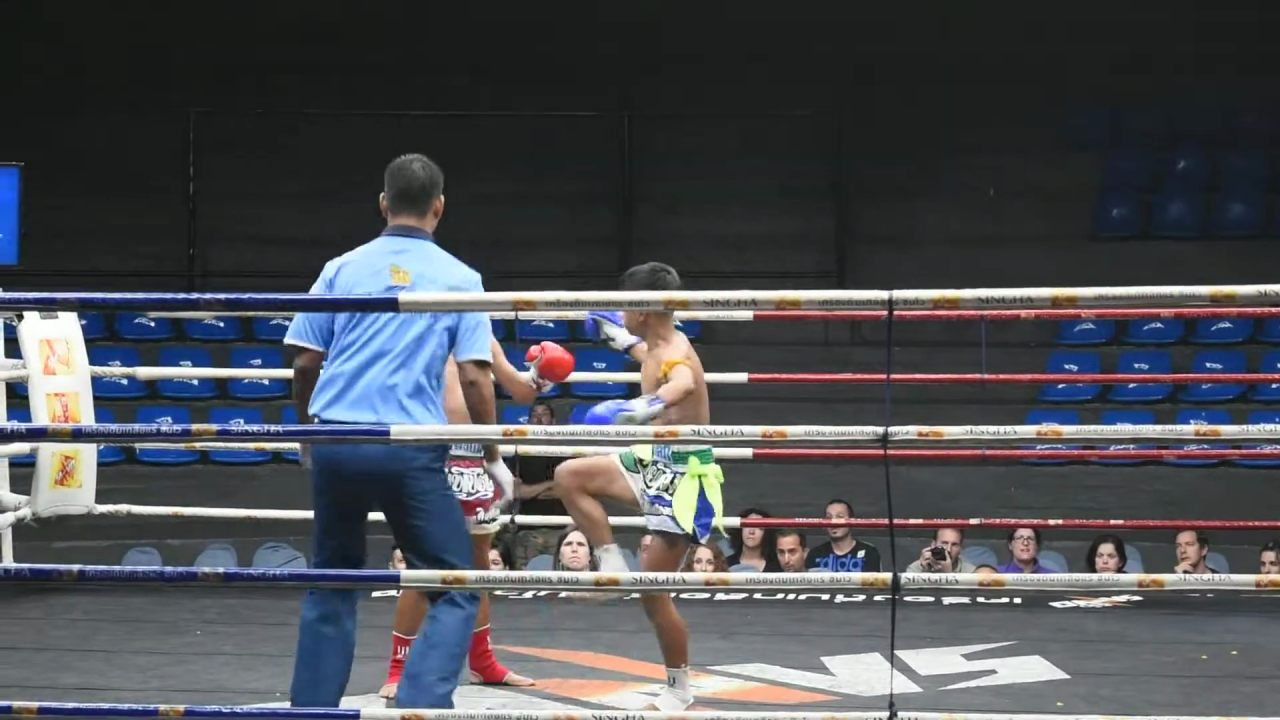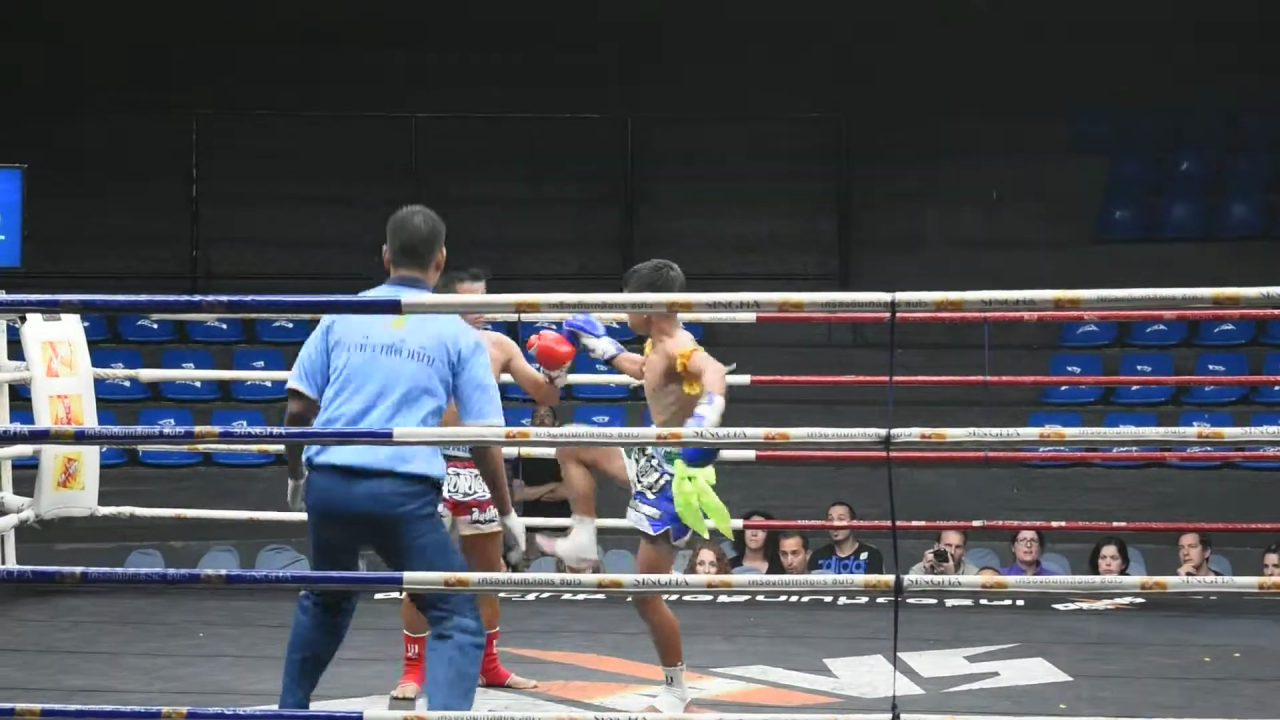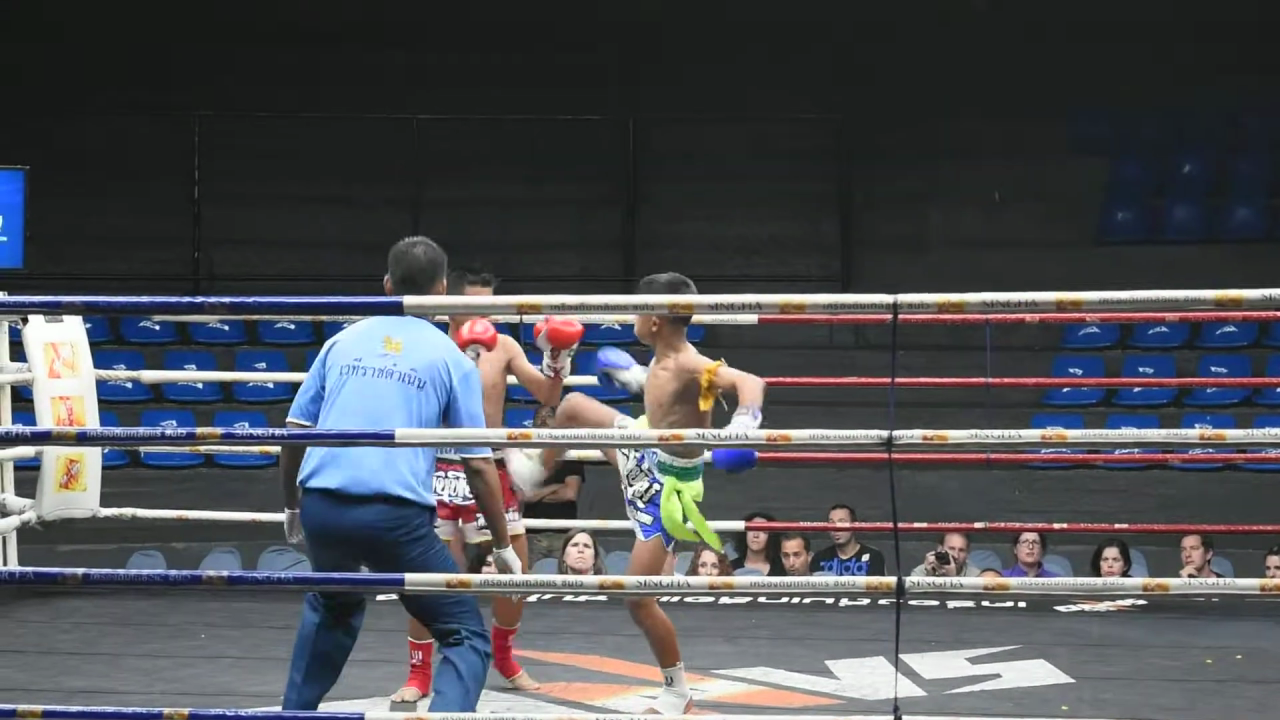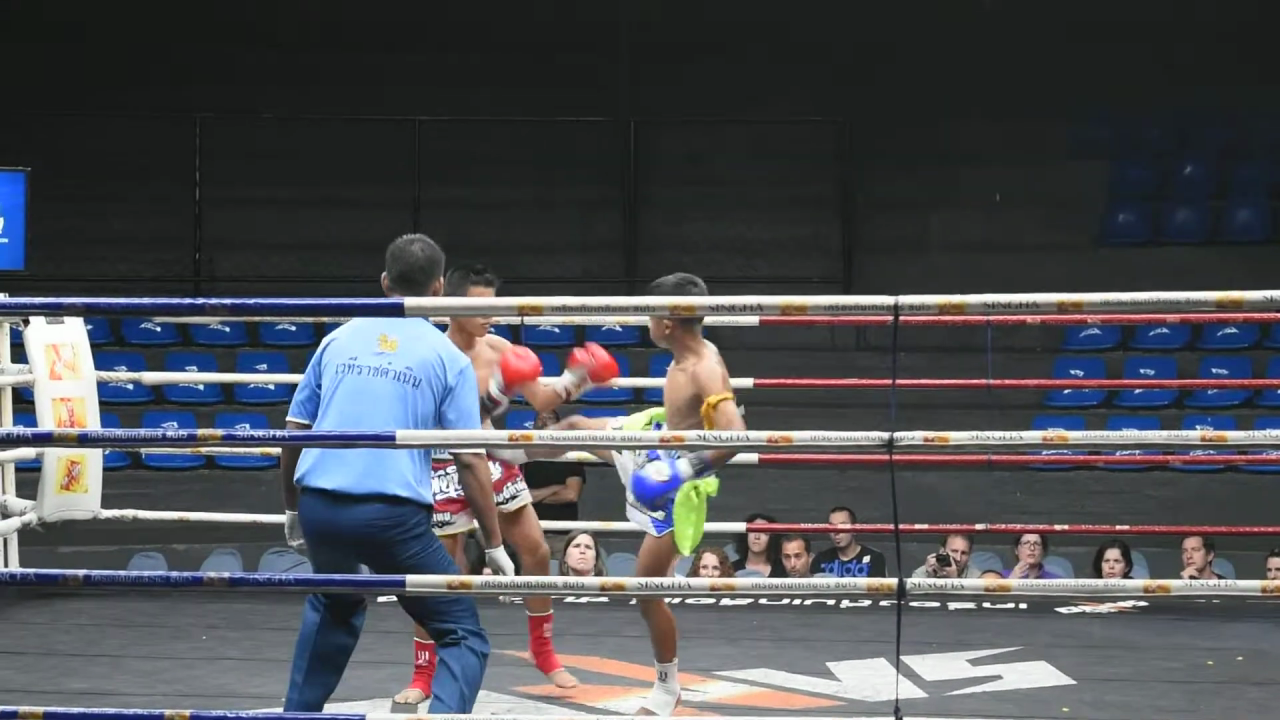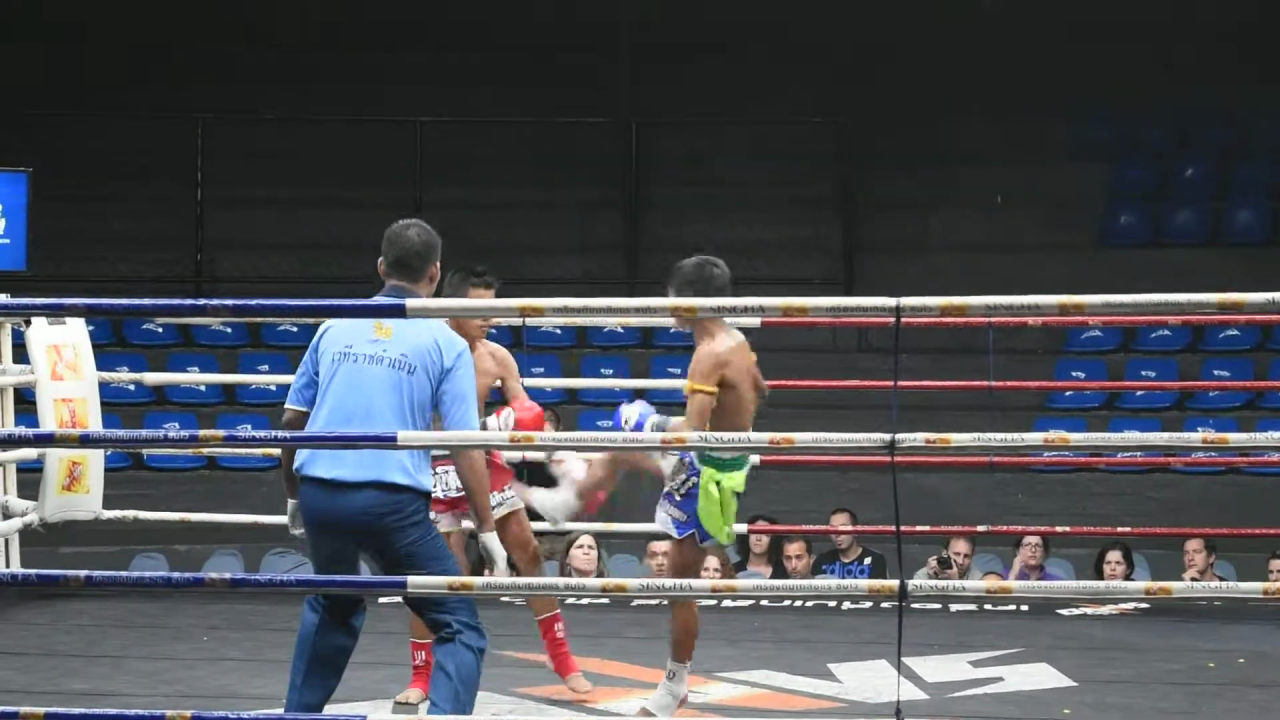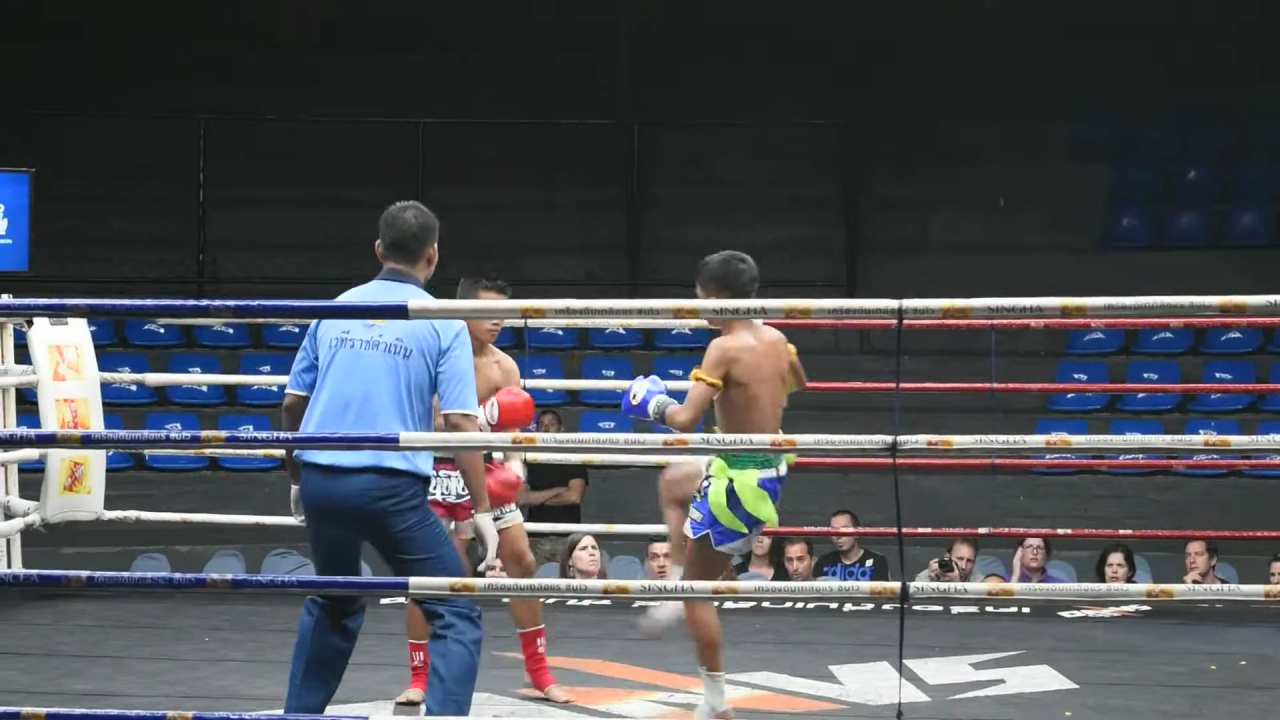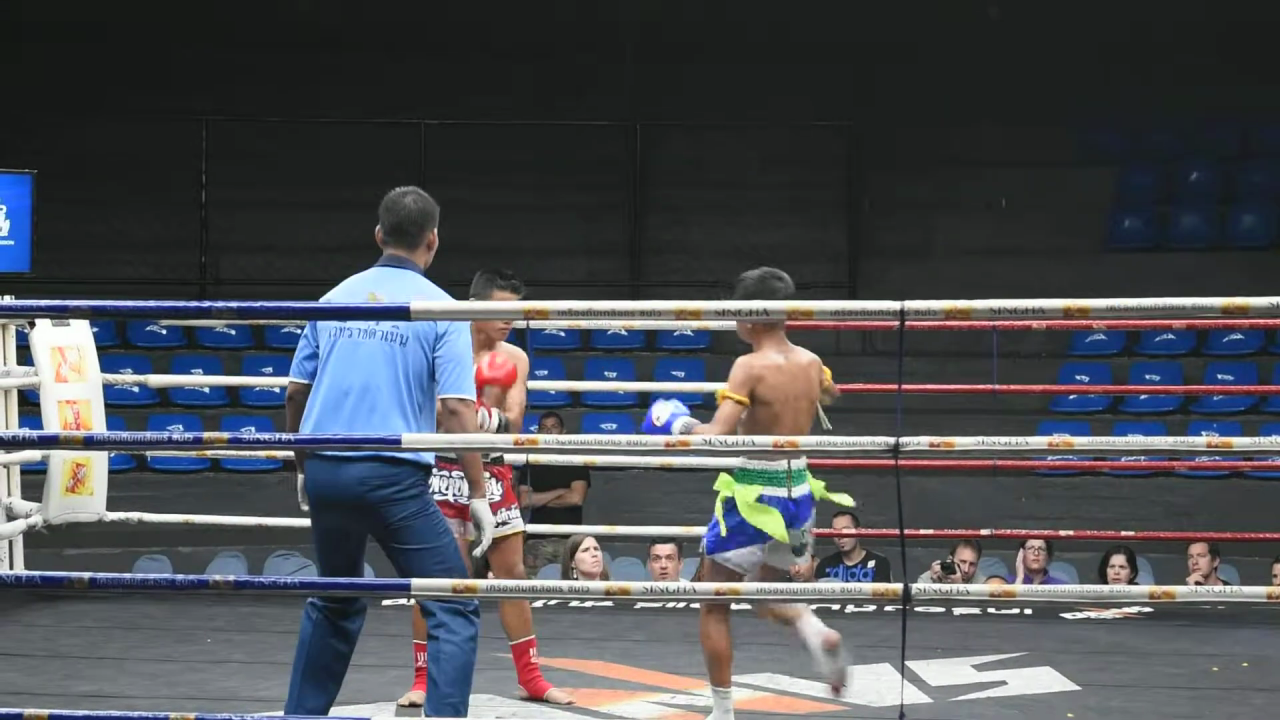
dt=0.1s
person 1, frame 1
left shoulder: (342, 268)
right shoulder: (458, 277)
left elbow: (303, 358)
right elbow: (475, 374)
left wrist: (305, 430)
right wrist: (493, 458)
left hip: (336, 446)
right hip: (408, 453)
left knee: (331, 585)
right knee: (454, 592)
left ankle: (312, 710)
right ankle: (426, 710)
person 1, frame 2
left shoulder: (341, 316)
right shoulder: (458, 331)
left elbow: (298, 404)
right elbow: (483, 434)
left wrist: (296, 474)
right wrist: (507, 512)
left hip: (330, 486)
right hip: (404, 494)
left knee: (326, 598)
right knee: (459, 624)
left ankle: (291, 711)
person 1, frame 3
left shoulder: (343, 340)
right shoulder: (452, 359)
left elbow: (294, 433)
right elbow: (478, 462)
left wrist: (293, 505)
right wrist: (503, 542)
left hip: (323, 507)
right hip: (395, 515)
left knee: (332, 605)
right knee: (466, 636)
left ankle: (296, 713)
person 1, frame 4
left shoulder: (339, 338)
right shoulder: (448, 356)
left elbow: (293, 433)
right elbow: (469, 459)
left wrist: (292, 508)
right wrist: (494, 544)
left hip: (320, 507)
right hip: (393, 514)
left knee: (333, 605)
right knee: (463, 635)
left ankle: (298, 712)
person 1, frame 5
left shoulder: (335, 325)
right shoulder: (445, 342)
left elbow: (292, 420)
right elbow: (463, 445)
left wrist: (294, 495)
right wrist: (487, 531)
left hip: (321, 496)
right hip: (392, 502)
left knee: (334, 603)
right knee: (460, 627)
left ankle: (299, 713)
person 1, frame 6
left shoulder: (334, 312)
right shoulder: (444, 326)
left elbow: (292, 406)
right elbow: (460, 425)
left wrist: (296, 479)
right wrist: (482, 512)
left hip: (322, 482)
right hip: (391, 488)
left knee: (333, 605)
right knee: (456, 618)
person 1, frame 7
left shoulder: (335, 296)
right shoulder: (440, 308)
left elbow: (296, 393)
right elbow: (456, 411)
left wrist: (303, 467)
right wrist: (478, 495)
left hip: (326, 473)
right hip: (393, 477)
left knee: (334, 601)
right knee: (453, 611)
person 2, frame 1
left shoulder: (673, 352)
right shoulder: (661, 344)
left elbow: (681, 386)
left wrist: (633, 409)
right wrist: (622, 338)
left hip: (681, 478)
right hip: (655, 460)
left knee: (653, 593)
right knee: (567, 478)
left ankle: (678, 690)
right ankle: (613, 564)
person 2, frame 2
left shoulder: (679, 347)
right shoulder: (659, 343)
left elbow: (716, 373)
left wrist: (706, 415)
right wrist: (601, 346)
left hip: (674, 476)
right hip: (651, 459)
left knee: (645, 594)
right knee: (572, 446)
left ankle: (676, 689)
right ankle: (582, 541)
person 2, frame 3
left shoulder: (690, 367)
right shoulder: (664, 359)
left elbow: (751, 384)
left wrist: (743, 426)
right wrist: (631, 375)
left hip: (668, 487)
right hip: (649, 453)
left knee: (639, 599)
right knee: (572, 405)
right ankle: (530, 469)
person 2, frame 4
left shoulder: (704, 372)
right shoulder: (694, 352)
left elbow: (733, 437)
left wrist: (683, 469)
left hip: (673, 481)
right hip: (659, 451)
left knee: (648, 591)
right knee: (574, 426)
left ankle: (667, 687)
person 2, frame 5
left shoulder: (711, 353)
right shoulder: (733, 339)
left elbow: (692, 430)
right elbow: (759, 390)
left wrist: (651, 422)
left hip: (710, 474)
right hip: (700, 457)
left knee: (680, 585)
right knee: (619, 450)
right ankle: (566, 499)
person 2, frame 6
left shoulder: (723, 348)
right shoulder: (775, 340)
left elbow: (686, 422)
right elbow: (801, 381)
left wrist: (655, 403)
left hip: (738, 480)
right hip: (765, 468)
left knee: (698, 591)
right knee: (673, 483)
right ankle: (677, 578)
person 2, frame 7
left shoulder: (748, 367)
right shoulder: (810, 362)
left elbow: (716, 437)
right elbow: (830, 396)
left wrist: (678, 423)
left hip: (752, 495)
right hip: (797, 493)
left knee: (713, 608)
right knee: (768, 597)
right ankle: (816, 632)
person 3, frame 1
left shoulder: (483, 344)
left elbow: (523, 393)
left wrist: (539, 375)
left hip: (473, 467)
left knee: (477, 571)
left ankle: (485, 664)
right ankle: (399, 670)
person 3, frame 2
left shoulder: (500, 346)
left elbow: (546, 398)
left wrist: (556, 371)
left hip: (483, 472)
right hip: (438, 470)
left knee: (489, 571)
left ankle: (490, 666)
right ankle: (412, 669)
person 3, frame 3
left shoulder: (504, 347)
left elbow: (550, 395)
left wrist: (558, 355)
right wrist: (463, 353)
left hip: (493, 474)
right hip: (445, 475)
left knee: (517, 569)
left ankle: (504, 656)
right ankle: (418, 674)
person 3, frame 4
left shoulder: (501, 348)
left elbow: (542, 401)
left wrist: (577, 380)
right wrist: (495, 390)
left hip: (492, 464)
right hip: (445, 471)
left knee: (538, 554)
left ankle: (544, 653)
right ankle: (423, 676)
person 3, frame 5
left shoulder: (498, 357)
left elbow: (528, 418)
right wrist: (490, 426)
left hip: (482, 465)
right hip: (435, 471)
left knee: (529, 551)
left ankle: (562, 658)
right ankle: (421, 676)
person 3, frame 6
left shoulder: (504, 366)
left elbow: (516, 428)
left wrist: (514, 470)
right wrist: (486, 415)
left hip: (484, 474)
right hip: (437, 475)
left knee: (522, 564)
left ankle: (540, 671)
right ankle: (419, 678)
person 3, frame 7
left shoulder: (514, 356)
left elbow: (514, 421)
left wrist: (491, 417)
right wrist: (472, 383)
left hip: (492, 475)
right hip: (443, 473)
left knee: (512, 576)
left ankle: (531, 678)
right ankle: (423, 679)
